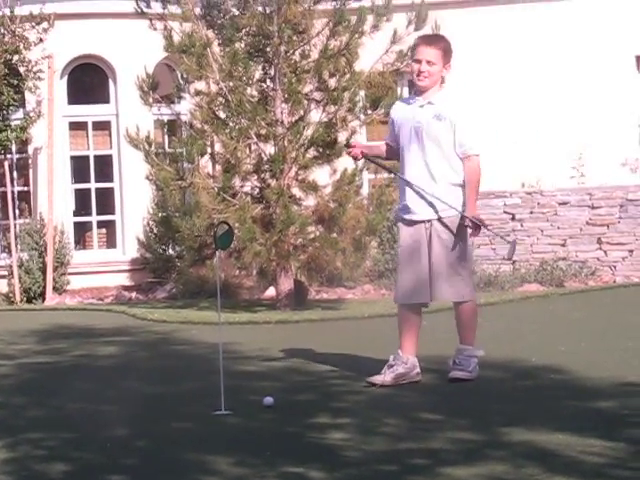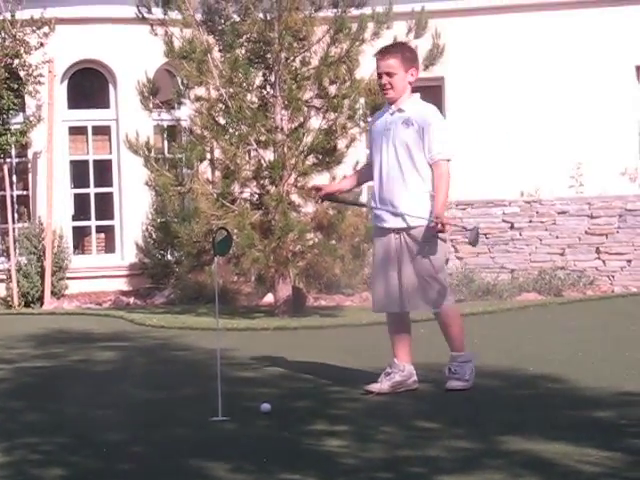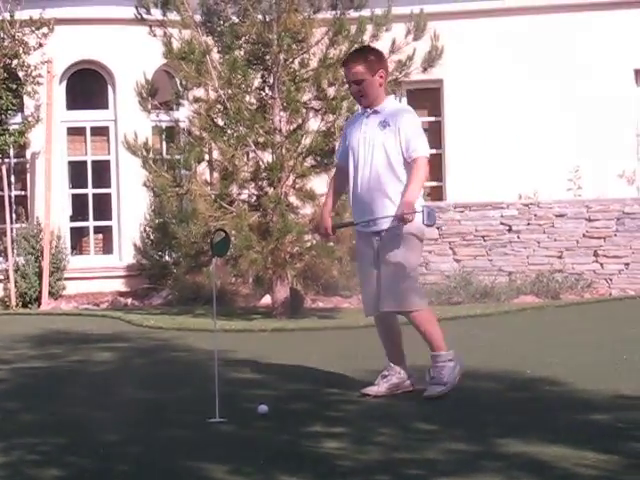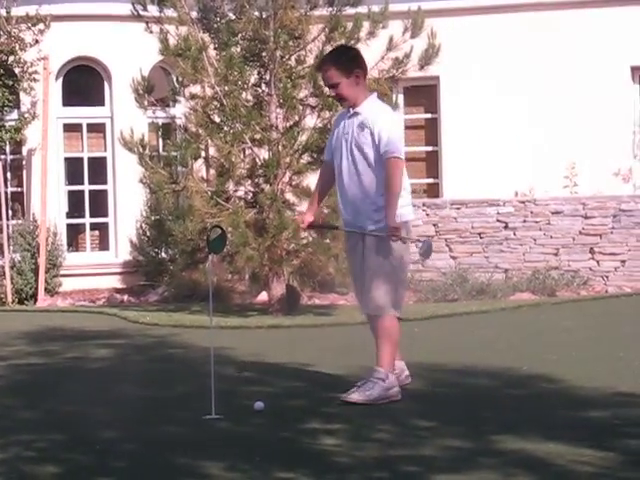
dt=0.3s
person 1, frame 1
left shoulder: (453, 109)
right shoulder: (399, 110)
left elbow: (471, 160)
left wrist: (471, 208)
right wrist: (365, 149)
left hip: (450, 214)
right hip: (410, 215)
left knee: (459, 287)
right knee: (407, 291)
left ankle: (467, 355)
right ankle: (405, 361)
person 1, frame 2
left shoulder: (426, 115)
right shoulder: (378, 120)
left elbow: (441, 164)
left wrist: (440, 207)
right wrist: (337, 185)
left hip: (420, 223)
right hip: (386, 223)
left knee: (435, 294)
right knee: (390, 299)
left ankle: (461, 360)
right ankle: (402, 369)
person 1, frame 3
left shoulder: (402, 115)
right shoulder: (352, 124)
left elbow: (420, 161)
right elbow: (342, 171)
left wrist: (410, 198)
right wrist: (327, 209)
left hip: (398, 225)
right hip: (366, 227)
left knee: (404, 296)
right knee: (377, 303)
left ankle: (443, 358)
right ankle: (397, 371)
person 1, frame 4
left shoulder: (381, 115)
right shoulder: (340, 121)
left elbow: (393, 163)
right elbow: (331, 168)
left wrist: (392, 213)
right wrist: (312, 206)
left hip: (385, 225)
right hip: (357, 226)
left knee: (383, 301)
right knee: (370, 302)
left ankle: (385, 379)
right ankle: (393, 367)
